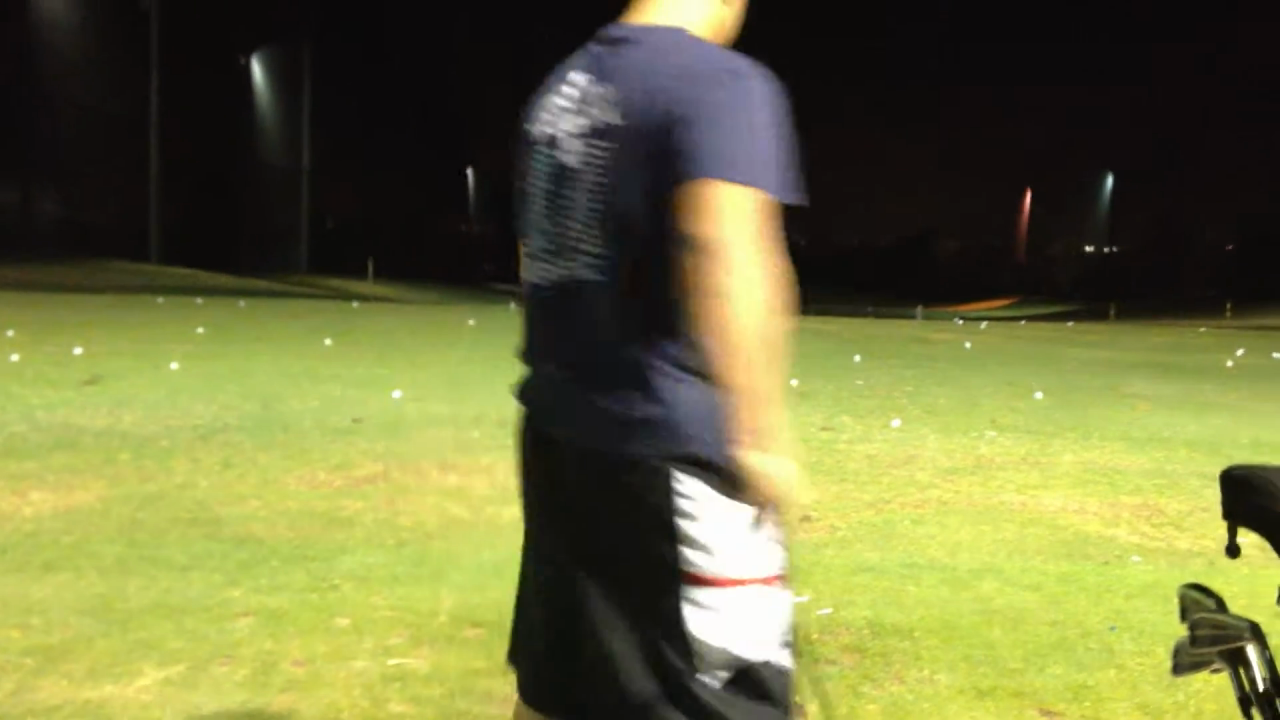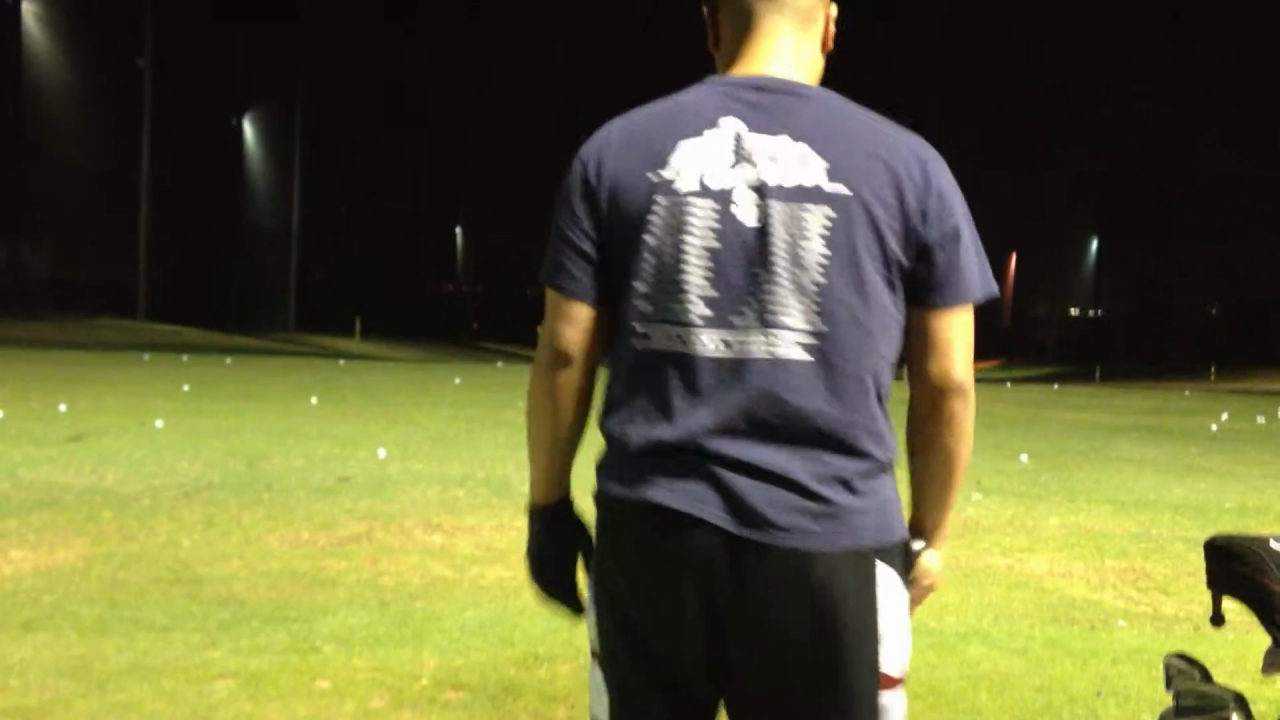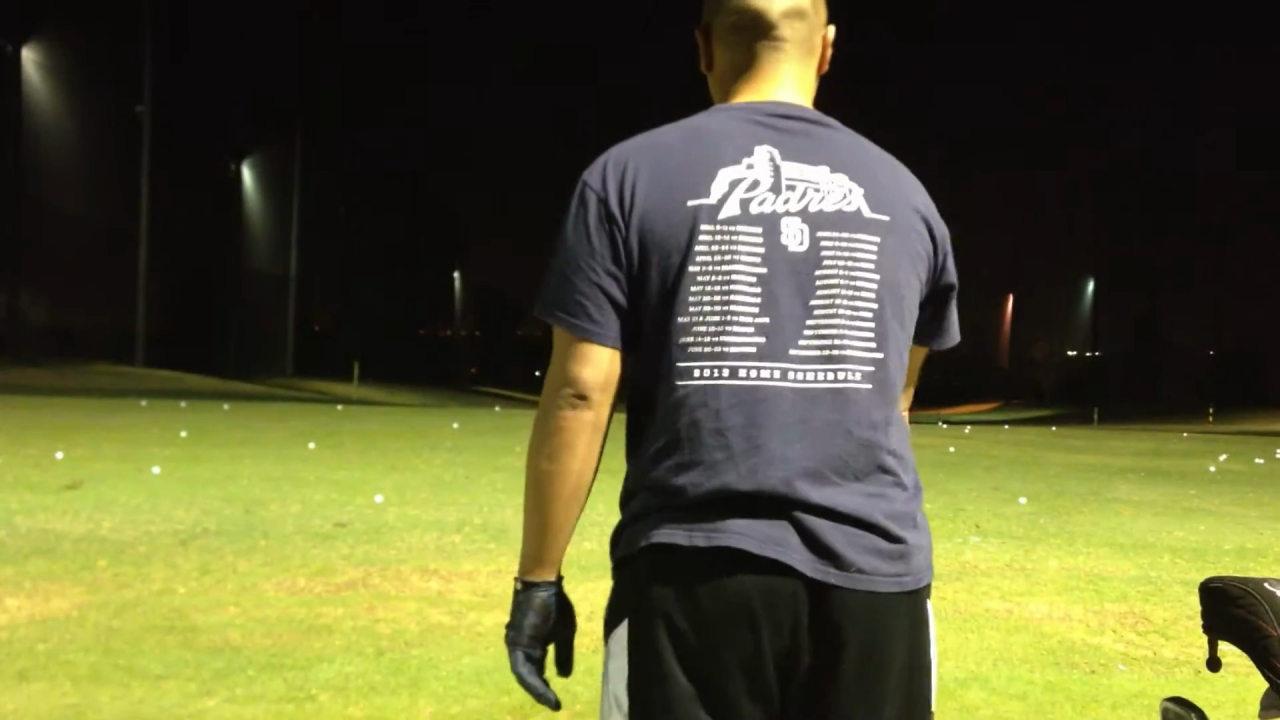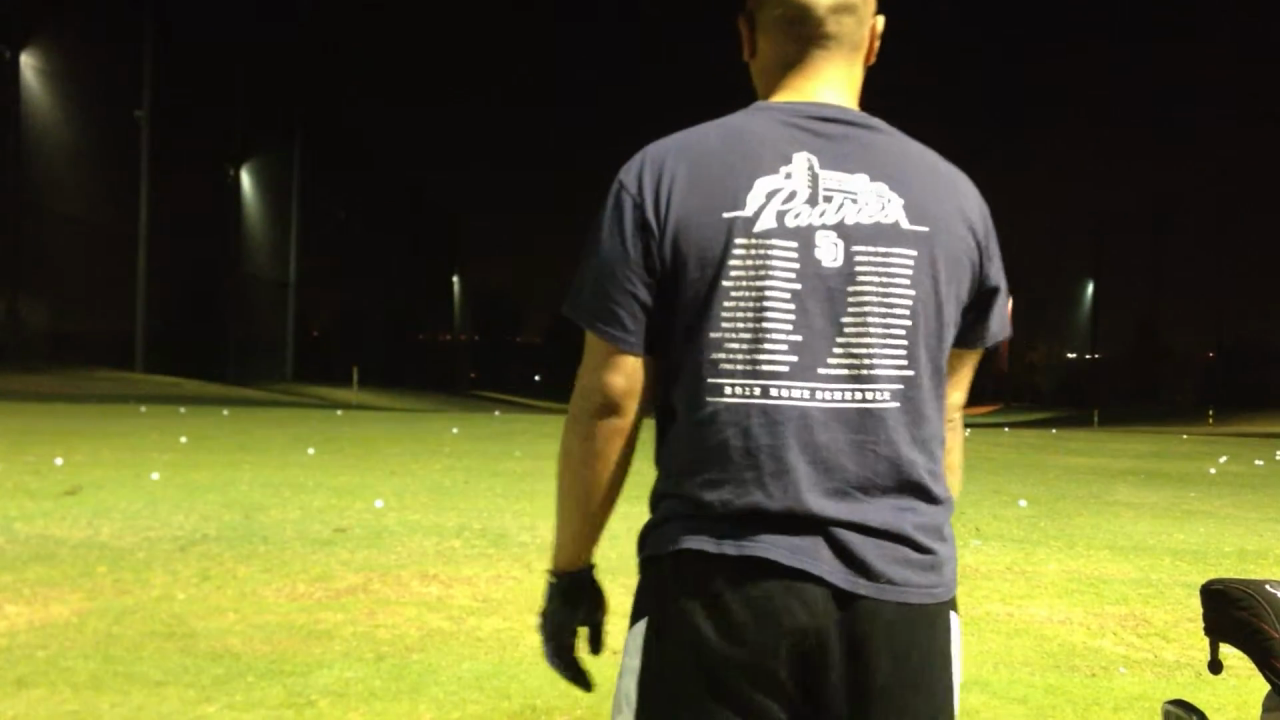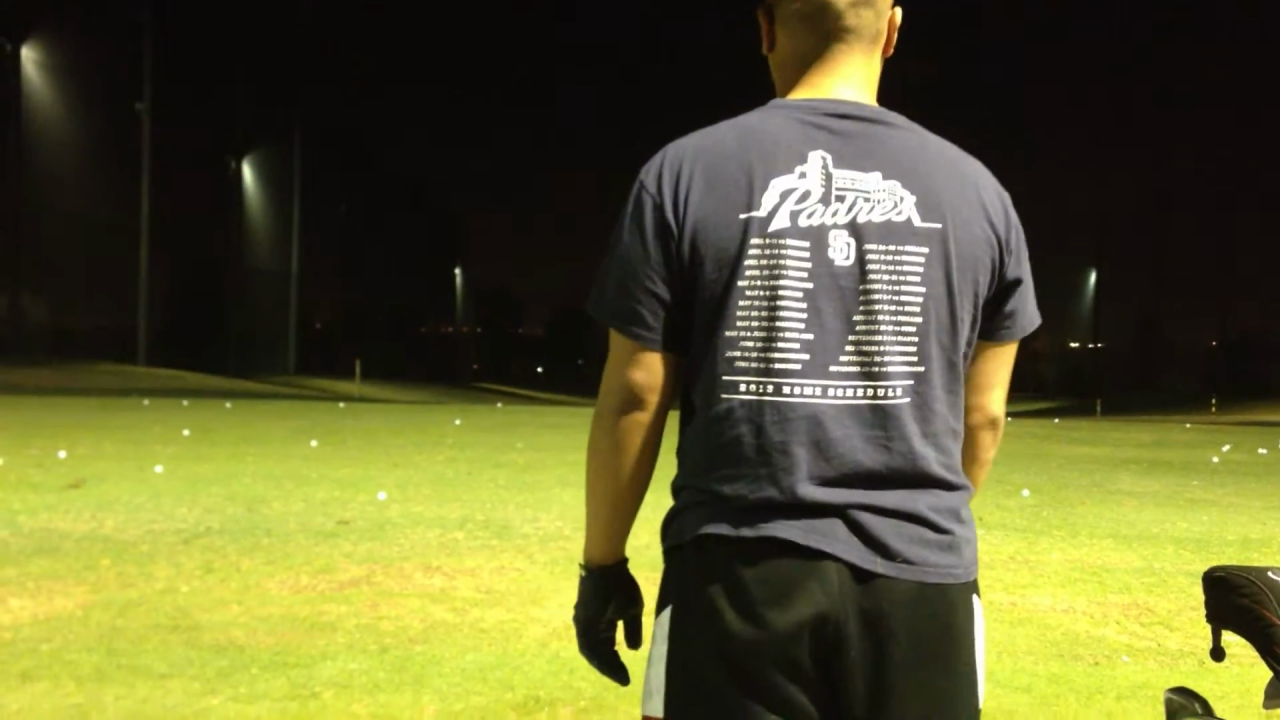
dt=0.4s
person 1, frame 1
left shoulder: (562, 90)
right shoulder: (724, 84)
right elbow: (723, 251)
right wrist: (758, 440)
left hip: (564, 441)
right hip: (673, 455)
person 1, frame 2
left shoulder: (617, 149)
right shoulder: (908, 164)
left elbow: (566, 352)
right elbow: (947, 384)
left wrist: (548, 505)
right wrist: (926, 534)
left hip: (653, 528)
right hip: (830, 542)
person 1, frame 3
left shoulder: (627, 176)
right shoulder: (904, 195)
left elbow: (580, 395)
left wrist: (538, 578)
left hip: (690, 575)
right hip: (874, 577)
person 1, frame 4
left shoulder: (665, 174)
right shoulder: (953, 197)
left elbow: (609, 403)
right elbow: (943, 415)
left wrist: (571, 571)
left hip: (714, 587)
right hip: (898, 593)
person 1, frame 5
left shoulder: (686, 174)
right shoulder: (974, 191)
left elbow: (634, 396)
right elbow: (983, 415)
left wrist: (603, 564)
left hip: (737, 575)
right hip: (918, 581)
